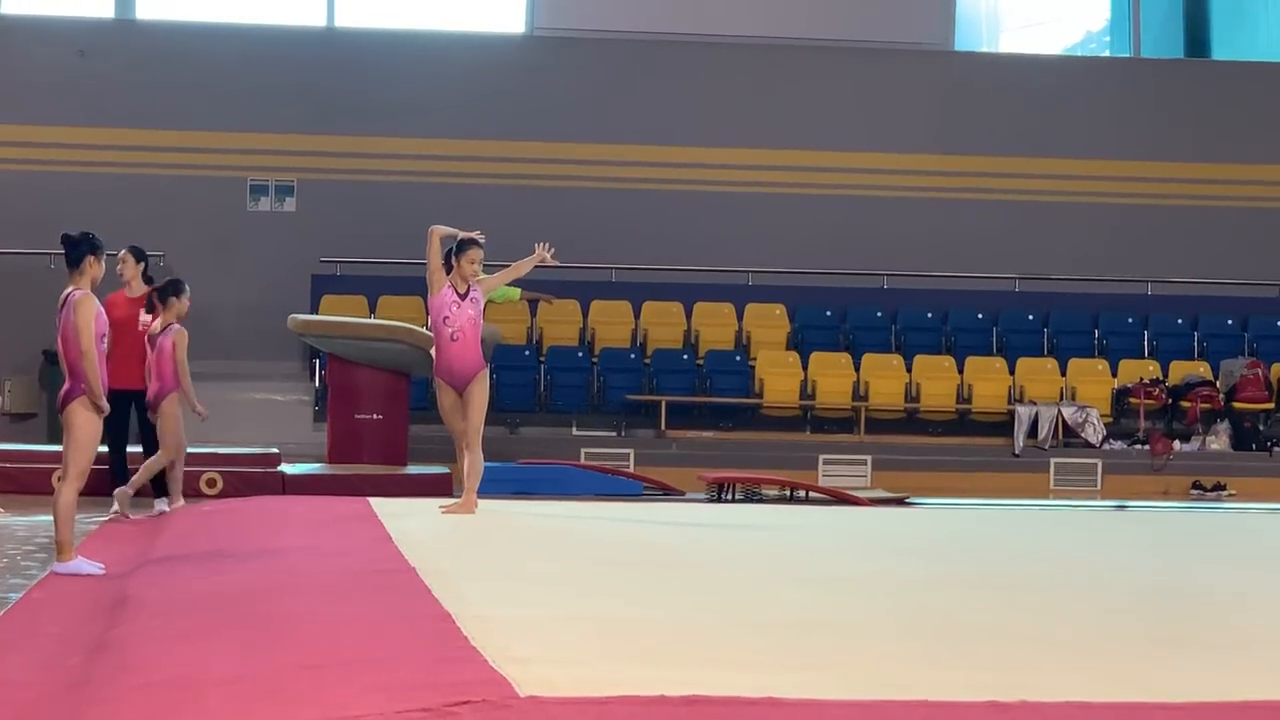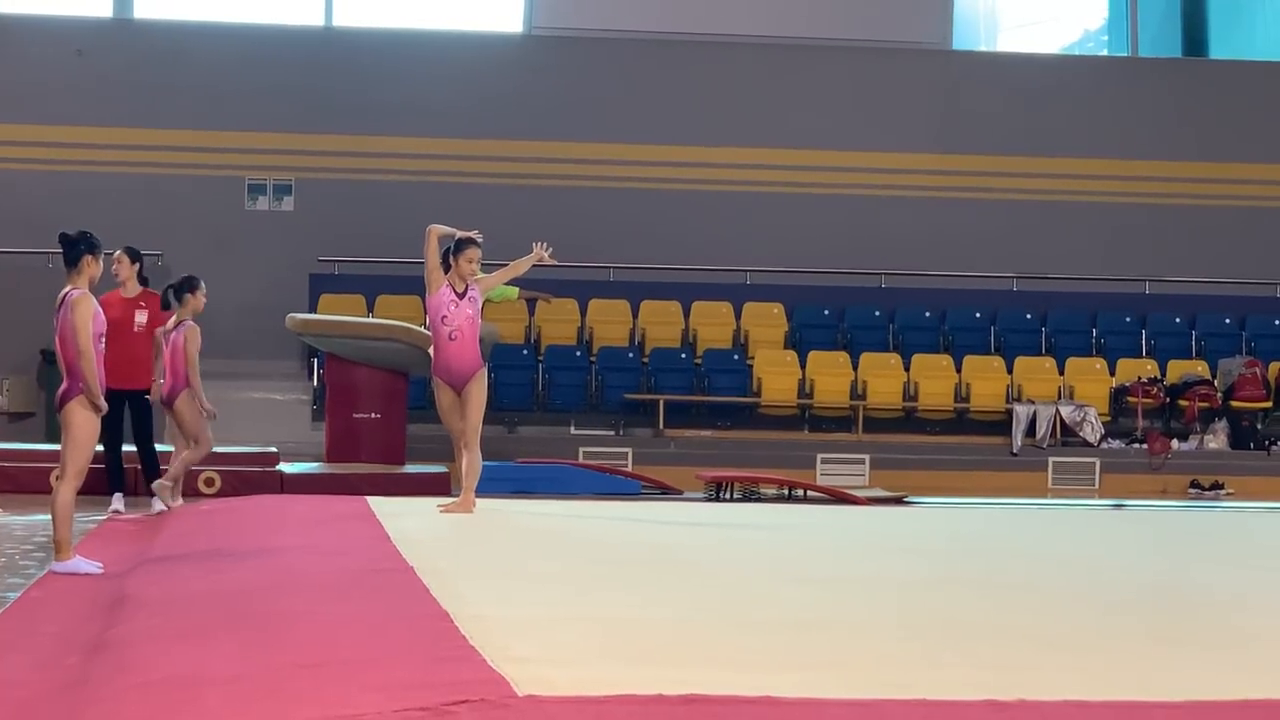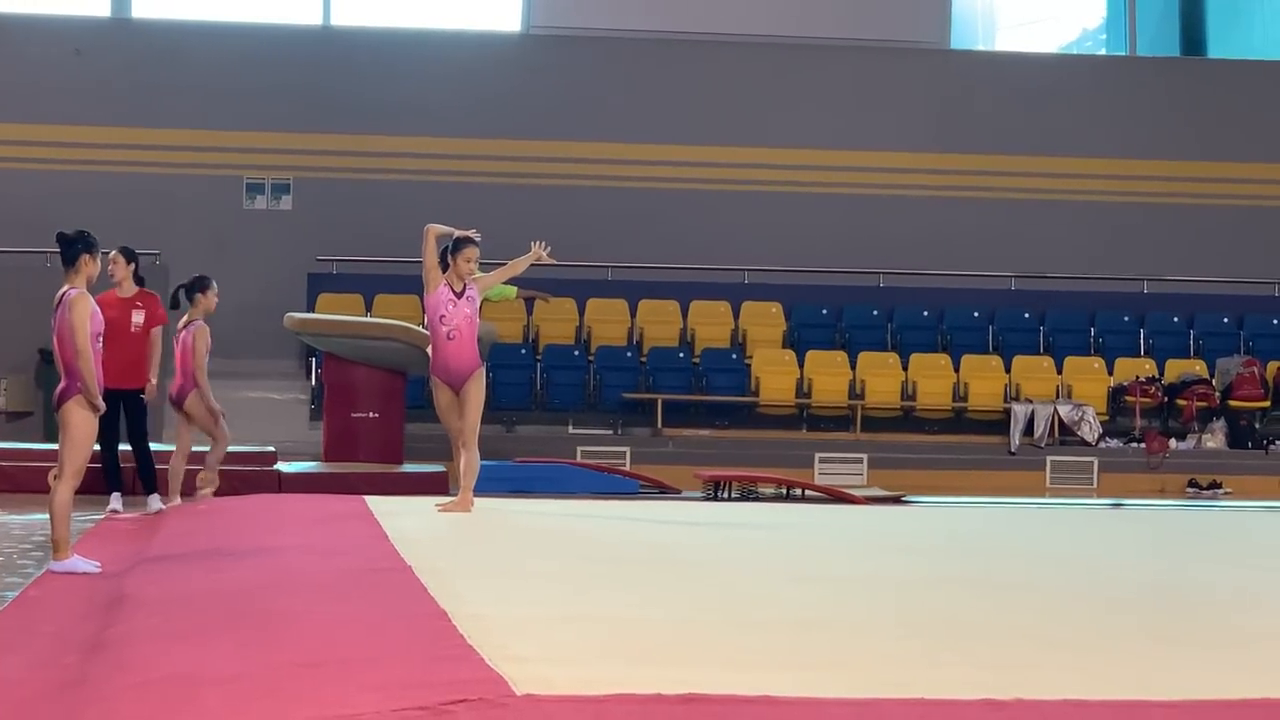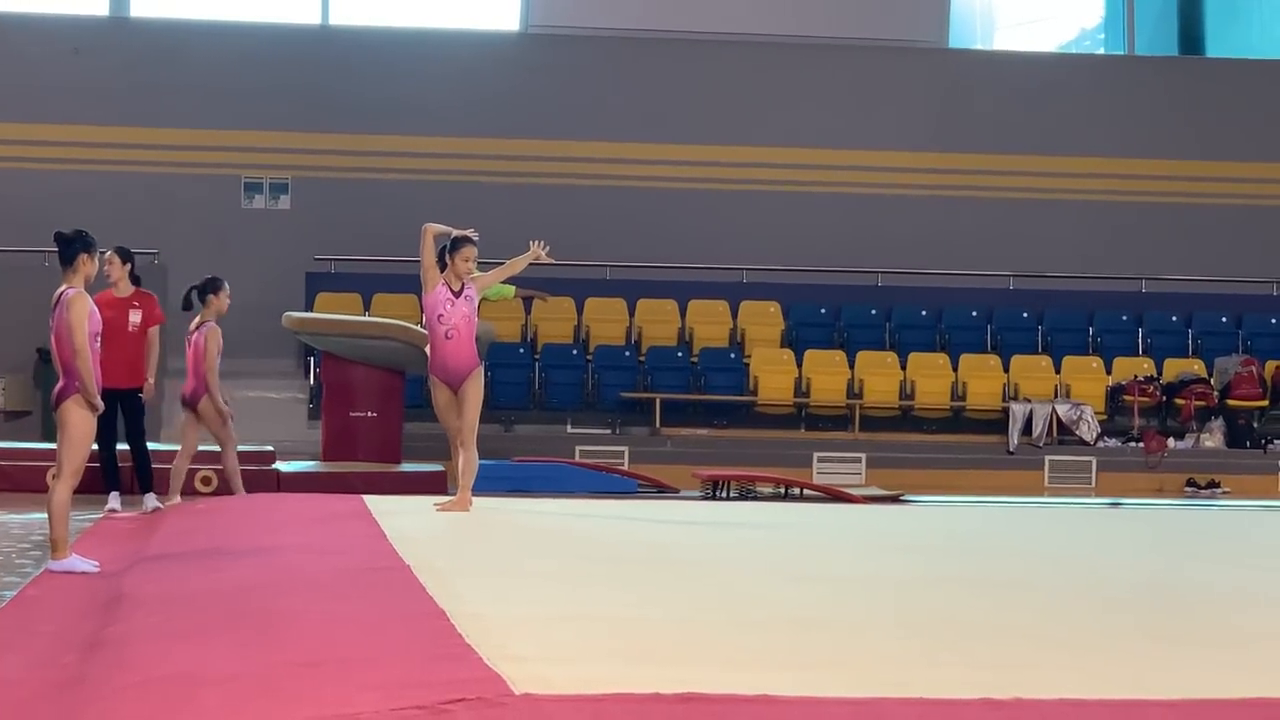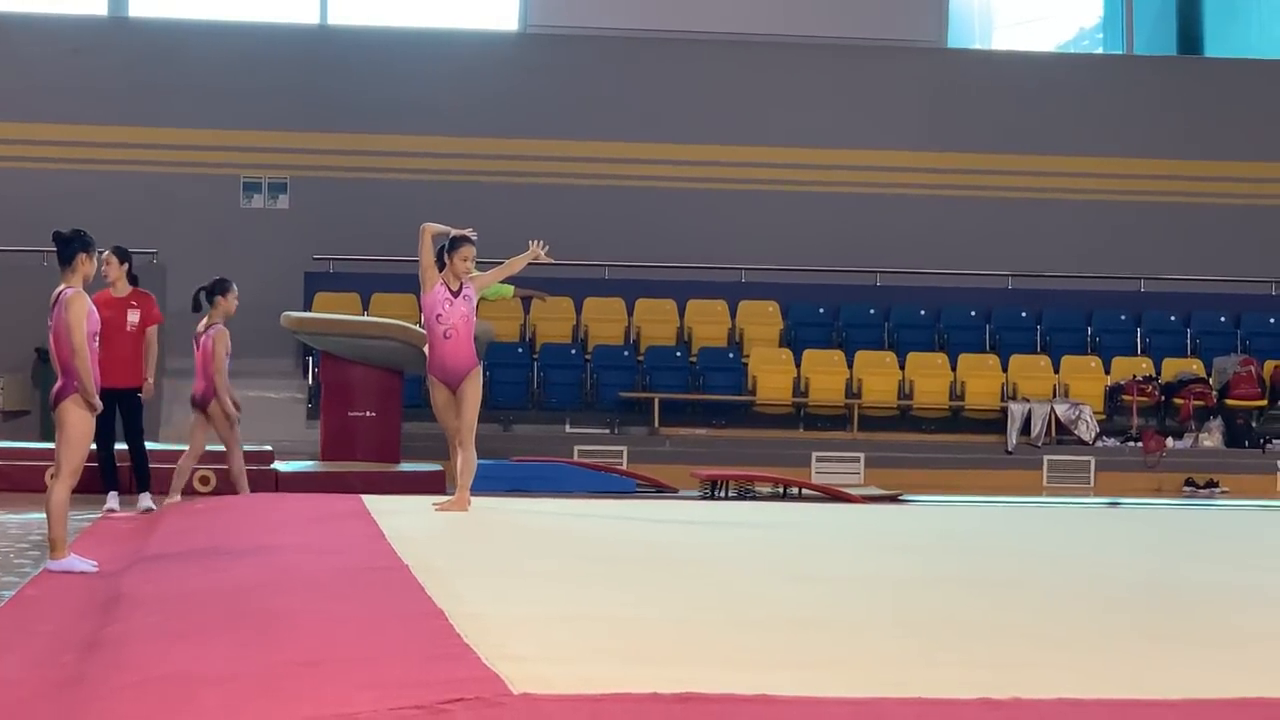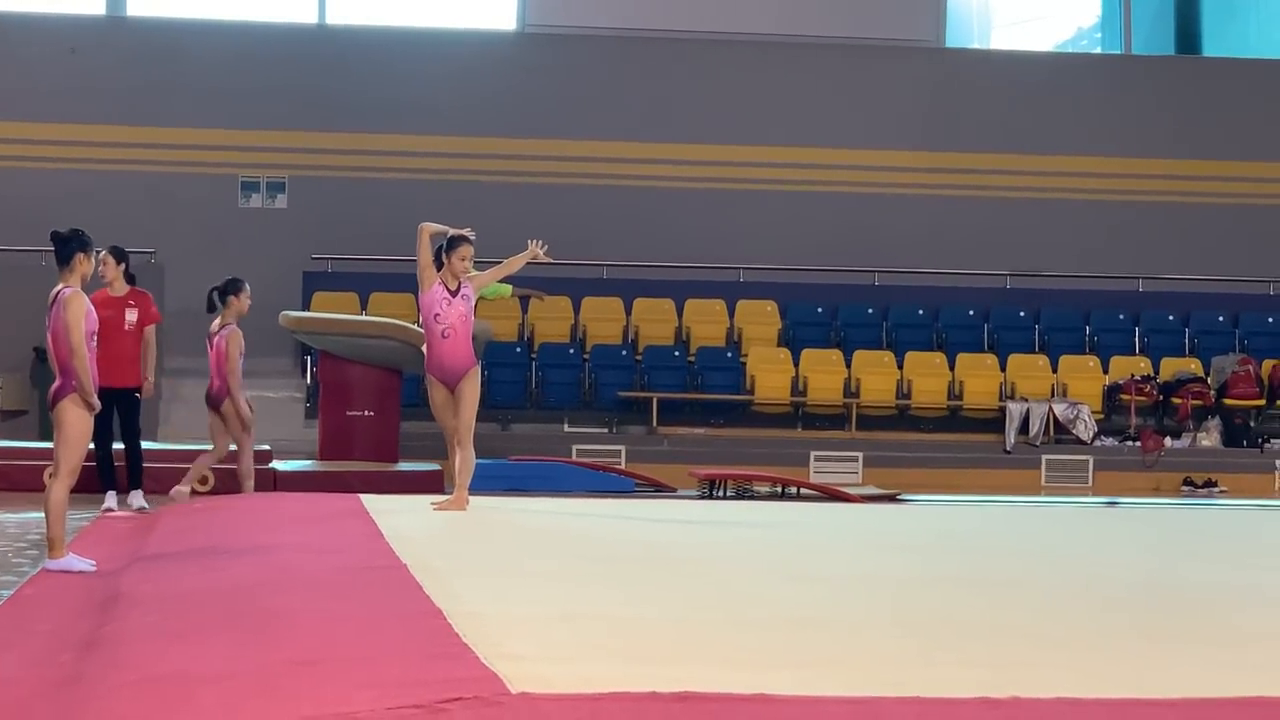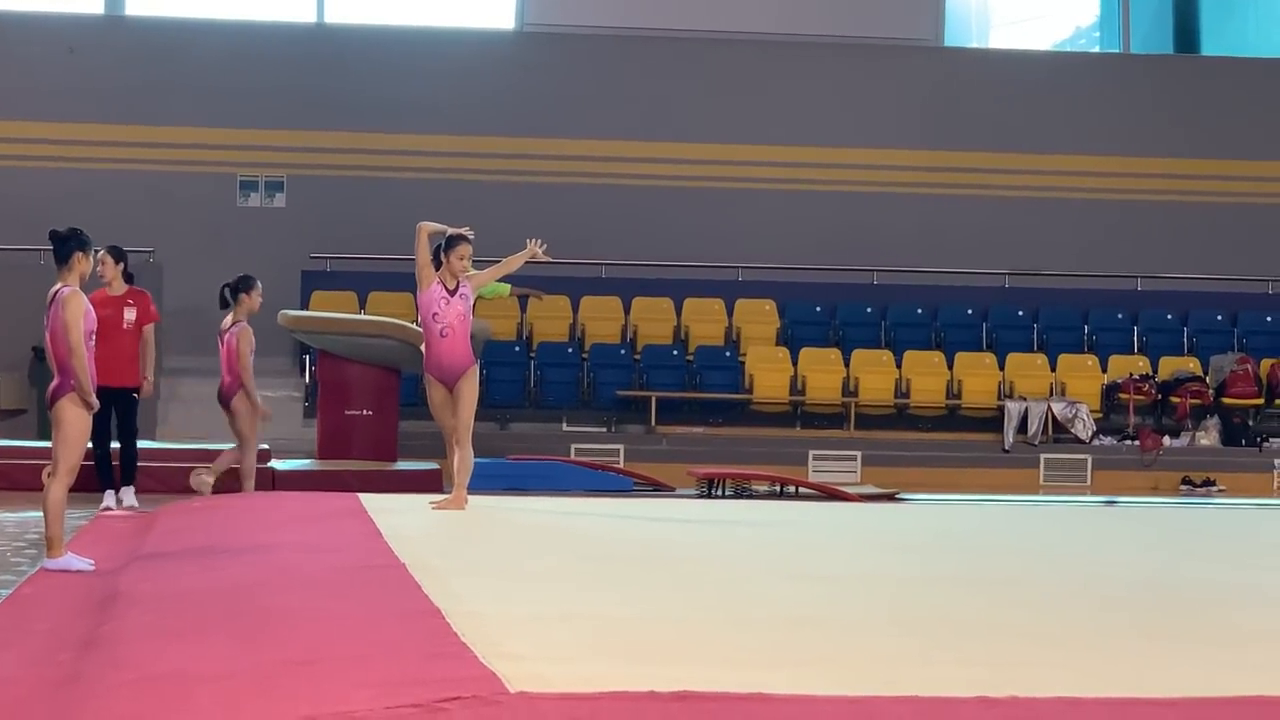
dt=0.1s
person 1, frame 1
left shoulder: (67, 298)
right shoulder: (85, 299)
left elbow: (66, 350)
right elbow: (87, 352)
right wrist: (99, 398)
left hip: (73, 395)
right hip: (84, 398)
left knee: (71, 480)
right knee: (72, 480)
left ankle: (67, 554)
right ankle: (65, 557)
person 1, frame 2
left shoulder: (65, 297)
right shoulder: (83, 298)
left elbow: (63, 349)
right elbow: (85, 352)
right wrist: (97, 397)
left hip: (72, 394)
right hip: (81, 397)
left knee: (68, 479)
right knee: (70, 479)
left ankle: (65, 553)
right ankle: (63, 556)
person 1, frame 3
left shoulder: (63, 297)
right shoulder: (80, 298)
left elbow: (61, 349)
right elbow: (82, 352)
right wrist: (95, 397)
left hip: (69, 394)
right hip: (79, 396)
left knee: (66, 478)
right knee: (68, 479)
left ankle: (63, 552)
right ankle: (61, 555)
person 1, frame 4
left shoulder: (61, 296)
right shoulder: (78, 298)
left elbow: (59, 348)
right elbow: (81, 351)
right wrist: (93, 396)
left hip: (68, 393)
right hip: (78, 396)
left knee: (65, 478)
right knee: (67, 478)
left ankle: (62, 551)
right ankle: (59, 555)
person 1, frame 5
left shoulder: (59, 296)
right shoulder: (77, 297)
left elbow: (58, 348)
right elbow: (79, 351)
right wrist: (92, 396)
left hip: (66, 392)
right hip: (76, 395)
left knee: (63, 477)
right knee: (65, 478)
left ankle: (60, 551)
right ankle: (58, 554)
person 1, frame 6
left shoulder: (57, 295)
right shoulder: (75, 297)
right elbow: (77, 350)
right wrist: (90, 396)
left hip: (64, 392)
right hip: (74, 395)
left knee: (62, 477)
right knee: (64, 477)
left ankle: (59, 551)
right ankle: (56, 554)
person 1, frame 7
left shoulder: (55, 294)
right shoulder: (73, 296)
right elbow: (76, 349)
right wrist: (89, 395)
left hip: (62, 391)
right hip: (73, 394)
left knee: (60, 476)
right knee: (62, 476)
left ankle: (57, 550)
right ankle: (55, 553)
person 2, frame 1
left shoulder: (481, 288)
right shoulder: (438, 283)
left elbow: (514, 272)
right elbow: (435, 232)
left wrist: (538, 258)
right wrist: (461, 235)
left hip: (475, 373)
right hip: (445, 375)
left knee: (472, 440)
right knee: (459, 441)
left ankle: (469, 499)
right ankle: (467, 496)
person 2, frame 2
left shoulder: (478, 287)
right shoulder: (437, 283)
left elbow: (512, 271)
right elbow: (433, 232)
left wrist: (536, 257)
right wrist: (459, 234)
left hip: (473, 372)
right hip: (443, 375)
left knee: (471, 439)
right knee: (458, 440)
left ankle: (467, 498)
right ankle: (465, 495)
person 2, frame 3
left shoulder: (476, 287)
right shoulder: (434, 282)
left elbow: (510, 270)
right elbow: (430, 231)
left wrist: (534, 256)
right wrist: (457, 233)
left hip: (471, 372)
right hip: (441, 374)
left knee: (469, 438)
right knee: (456, 439)
left ankle: (465, 497)
right ankle: (462, 495)
person 2, frame 4
left shoulder: (474, 286)
right shoulder: (433, 282)
left elbow: (508, 270)
right elbow: (428, 230)
left wrist: (532, 255)
right wrist: (455, 233)
left hip: (470, 371)
right hip: (440, 373)
left knee: (467, 437)
right knee: (454, 438)
left ankle: (464, 497)
right ankle: (461, 494)
person 2, frame 5
left shoulder: (473, 286)
right shoulder: (431, 281)
left elbow: (506, 269)
right elbow: (426, 230)
left wrist: (531, 254)
right wrist: (454, 232)
left hip: (468, 371)
right hip: (438, 373)
left knee: (466, 437)
right knee: (453, 438)
left ankle: (462, 496)
right ankle: (459, 494)
person 2, frame 6
left shoulder: (471, 285)
right shoulder: (429, 280)
left elbow: (505, 269)
right elbow: (424, 229)
left wrist: (530, 254)
right wrist: (451, 232)
left hip: (466, 370)
right hip: (436, 373)
left knee: (464, 437)
right knee: (451, 438)
left ankle: (460, 495)
right ankle: (457, 493)
person 2, frame 7
left shoulder: (470, 284)
right shoulder: (428, 279)
left elbow: (504, 267)
right elbow: (422, 228)
left wrist: (529, 253)
right wrist: (450, 231)
left hip: (465, 369)
right hip: (435, 372)
left knee: (462, 436)
right knee: (449, 437)
left ankle: (459, 494)
right ankle: (456, 492)
person 3, frame 1
right shoulder: (112, 301)
right elbow: (106, 342)
left hip: (146, 383)
right hip: (116, 383)
left knee: (151, 442)
right knee: (116, 443)
left ankle: (160, 498)
person 3, frame 2
left shoulder: (153, 301)
right shoulder: (106, 301)
left elbow: (160, 344)
left wrist: (158, 379)
left hip: (141, 384)
right hip: (110, 382)
left knee: (145, 441)
right knee: (111, 442)
left ankle: (156, 497)
right ankle: (117, 496)
person 3, frame 3
left shoulder: (150, 301)
right shoulder: (102, 301)
left elbow: (156, 343)
left wrist: (152, 379)
left hip: (136, 383)
right hip: (106, 382)
left knee: (139, 440)
right knee: (108, 442)
left ankle: (153, 496)
right ankle: (115, 495)
person 3, frame 4
left shoulder: (147, 300)
right shoulder: (99, 301)
left elbow: (153, 343)
left wrist: (150, 378)
left hip: (133, 383)
right hip: (103, 382)
left knee: (136, 440)
right knee: (105, 441)
left ankle: (149, 495)
right ankle: (113, 495)
person 3, frame 5
left shoulder: (145, 300)
right shoulder: (97, 301)
left elbow: (151, 342)
left wrist: (149, 378)
left hip: (132, 382)
right hip: (102, 382)
left knee: (135, 439)
right knee: (103, 441)
left ankle: (144, 495)
right ankle: (112, 494)
person 3, frame 6
left shoulder: (142, 299)
right shoulder: (94, 301)
left elbow: (149, 341)
left wrist: (149, 376)
left hip: (130, 382)
right hip: (99, 381)
left knee: (131, 437)
right knee: (102, 440)
left ankle: (136, 492)
right ankle: (110, 493)
person 3, frame 7
left shoulder: (141, 298)
right shoulder: (93, 300)
left elbow: (148, 340)
left wrist: (149, 376)
left hip: (128, 381)
right hip: (98, 380)
left knee: (127, 437)
right knee: (100, 439)
left ankle: (127, 489)
right ankle: (109, 492)
person 4, frame 1
left shoulder: (153, 329)
right shoulder: (178, 332)
left elbow: (149, 367)
right elbow: (182, 373)
right wrist: (195, 404)
left hip: (155, 394)
right hip: (169, 396)
left knee: (178, 450)
right knee: (169, 453)
left ankle: (176, 501)
right ankle: (127, 490)
person 4, frame 2
left shoulder: (170, 325)
right shoulder: (191, 329)
right elbow: (192, 370)
right wrist: (203, 402)
left hip: (168, 391)
right hip: (182, 393)
left knee: (183, 447)
right knee: (203, 443)
left ankle: (174, 499)
right ankle: (166, 481)
person 4, frame 3
left shoulder: (182, 325)
right shoulder: (200, 328)
right elbow: (199, 369)
right wrist: (211, 401)
left hip: (177, 390)
right hip: (191, 392)
left knee: (182, 449)
right knee: (222, 437)
left ankle: (173, 500)
right ankle: (204, 485)
person 4, frame 4
left shoulder: (194, 327)
right shoulder: (212, 330)
right elbow: (210, 371)
left wrist: (218, 398)
right wrist: (220, 402)
left hip: (190, 393)
right hip: (203, 395)
left knee: (187, 450)
right knee: (229, 444)
left ankle: (172, 498)
right ankle: (240, 497)
person 4, frame 5
left shoulder: (202, 328)
right shoulder: (221, 332)
right elbow: (218, 373)
left wrist: (231, 395)
right wrist: (227, 405)
left hip: (199, 394)
right hip: (213, 396)
left knee: (194, 450)
right knee: (235, 447)
left ankle: (173, 497)
person 4, frame 6
left shoulder: (215, 328)
right shoulder: (234, 333)
right elbow: (232, 373)
left wrist: (243, 397)
right wrist: (242, 407)
left hip: (214, 393)
right hip: (227, 395)
left knee: (219, 449)
right knee: (246, 447)
left ankle: (182, 488)
person 4, frame 7
left shoulder: (226, 324)
right shoulder: (243, 330)
right elbow: (244, 370)
left wrist: (254, 397)
right wrist: (257, 402)
left hip: (226, 390)
right hip: (239, 392)
left knee: (244, 446)
right knee: (250, 447)
left ankle: (205, 476)
